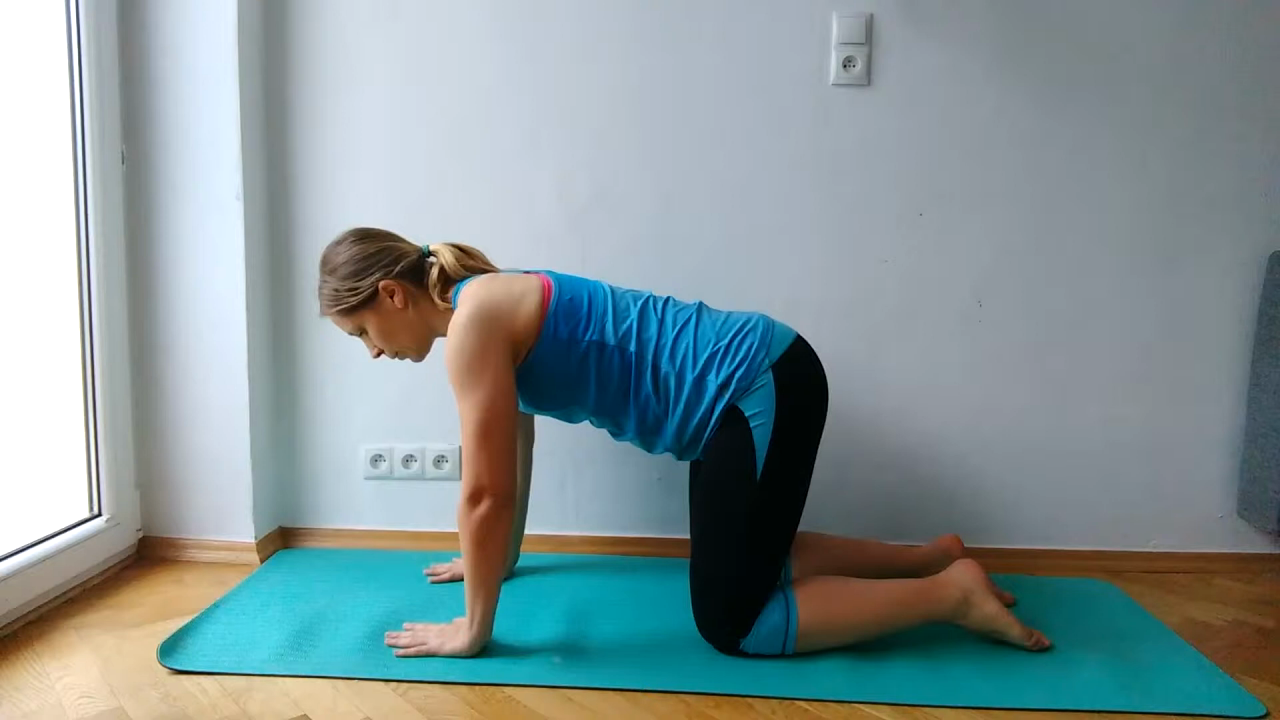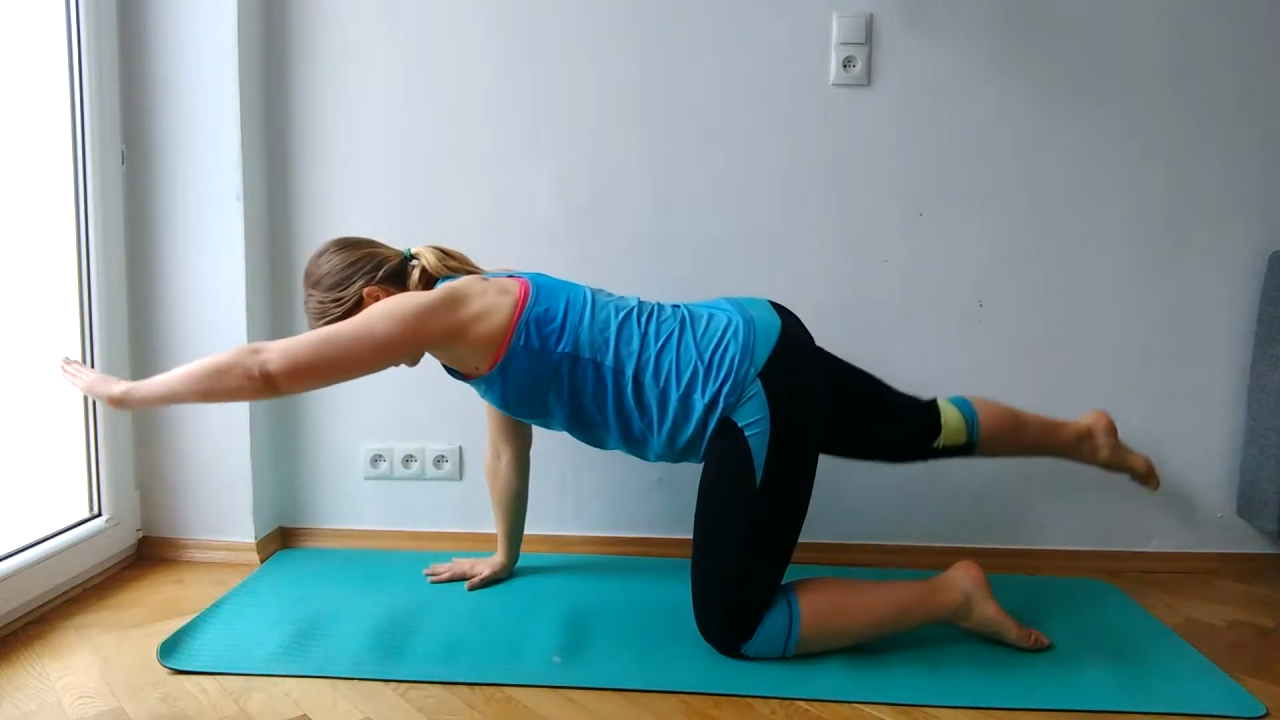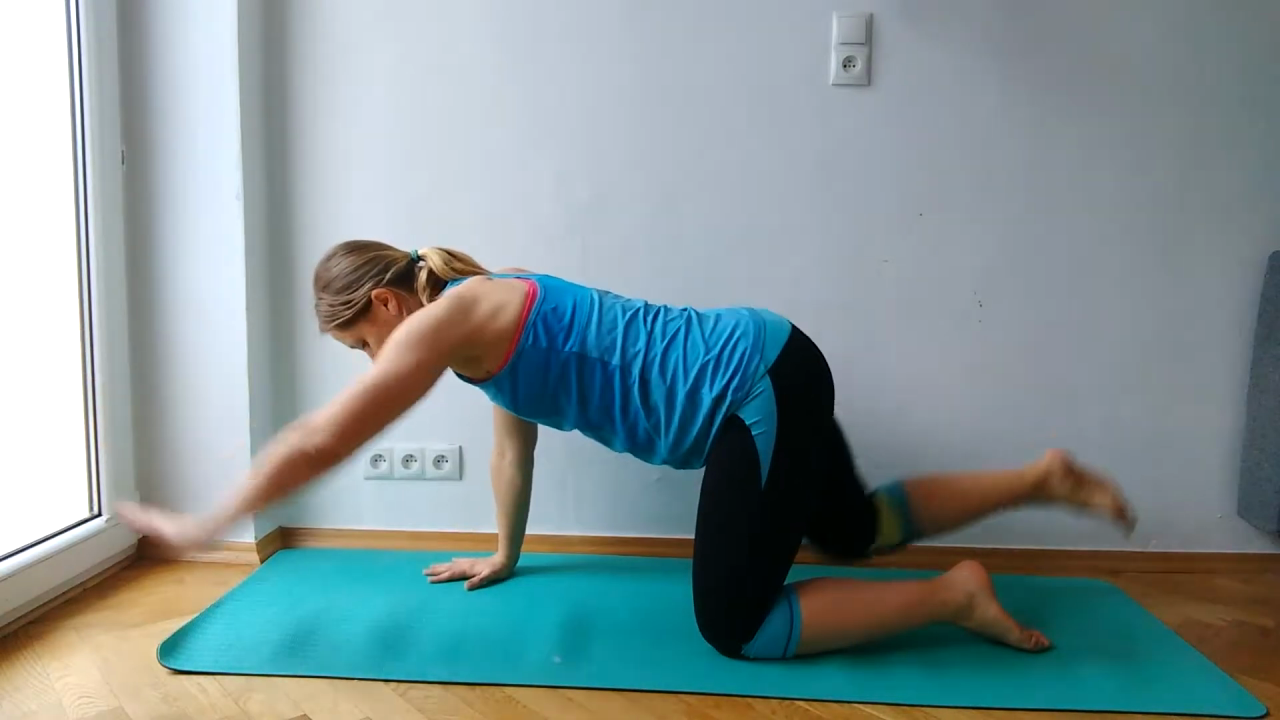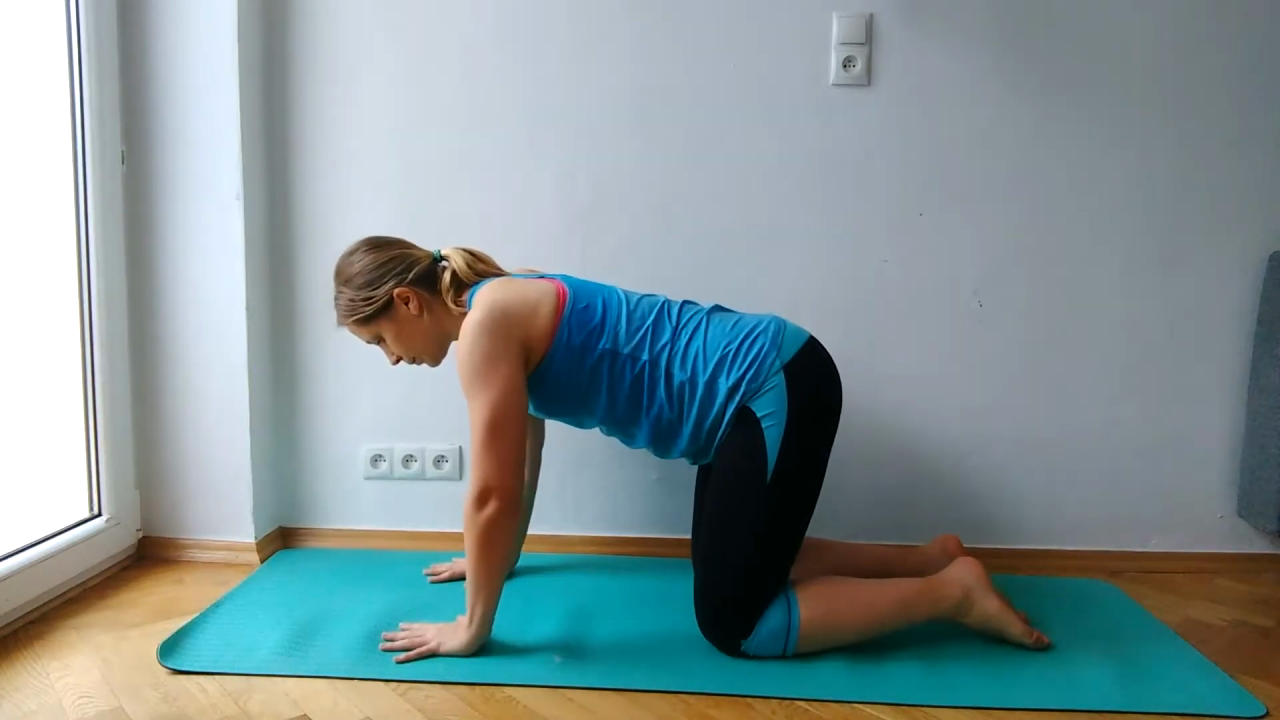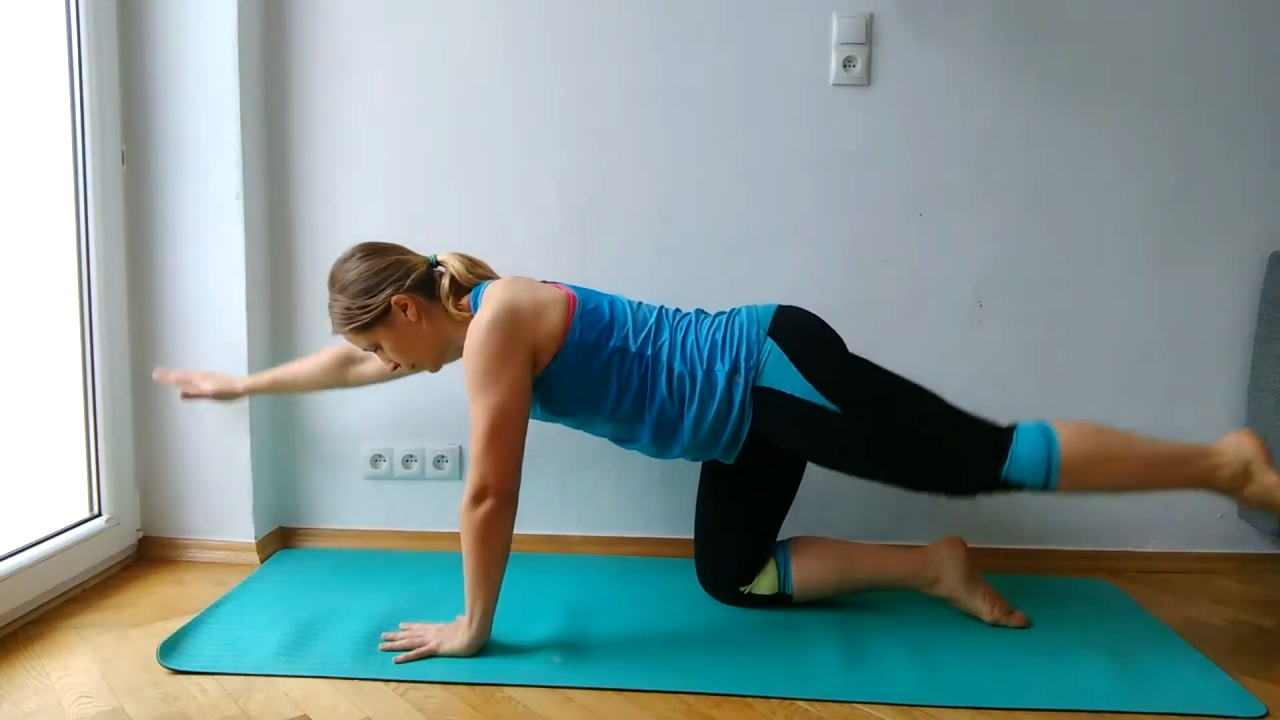
dt=1s
person 1, frame 1
left shoulder: (473, 320)
right shoulder: (490, 306)
left elbow: (484, 492)
right elbow: (513, 457)
left wrist: (473, 628)
right wrist: (499, 556)
left hip: (761, 387)
right hip: (748, 385)
left knee: (731, 622)
right knee: (747, 560)
left ankle: (953, 594)
right ankle: (930, 559)
person 1, frame 2
left shoulder: (441, 313)
right shoulder: (477, 312)
left elbow: (268, 368)
right elbow: (508, 440)
left wrist: (128, 390)
right wrist: (502, 554)
left hip: (751, 387)
right hip: (757, 353)
left knee: (733, 624)
right knee: (917, 428)
left ankle: (951, 596)
right ankle: (1087, 437)
person 1, frame 3
left shoulder: (444, 321)
right shoulder: (478, 311)
left elbow: (323, 443)
right elbow: (515, 437)
left wrist: (209, 522)
right wrist: (501, 553)
left hip: (758, 388)
right hip: (761, 373)
left knee: (733, 622)
right knee: (851, 524)
left ankle: (955, 595)
right ankle: (1039, 479)
person 1, frame 4
left shoulder: (485, 324)
right shoulder: (504, 313)
left elbow: (491, 493)
right elbow: (523, 463)
left wrist: (472, 628)
right wrist: (499, 558)
left hip: (775, 389)
right hip: (753, 388)
left knee: (732, 622)
right knee: (739, 563)
left ankle: (951, 591)
right ankle: (929, 558)
person 1, frame 5
left shoulder: (491, 328)
right shoulder: (464, 315)
left elbow: (488, 498)
right elbow: (349, 362)
left wrist: (470, 629)
right wrist: (242, 383)
left hip: (773, 370)
right hip: (747, 397)
left knee: (993, 456)
right knee: (729, 578)
right ankle: (935, 570)
